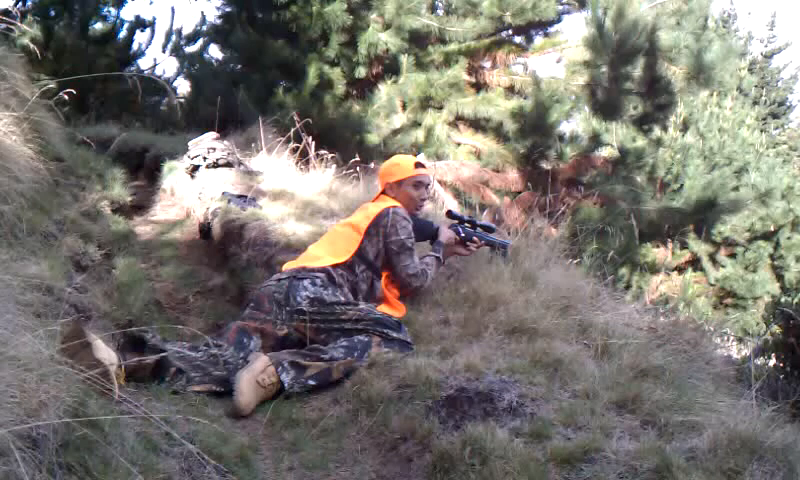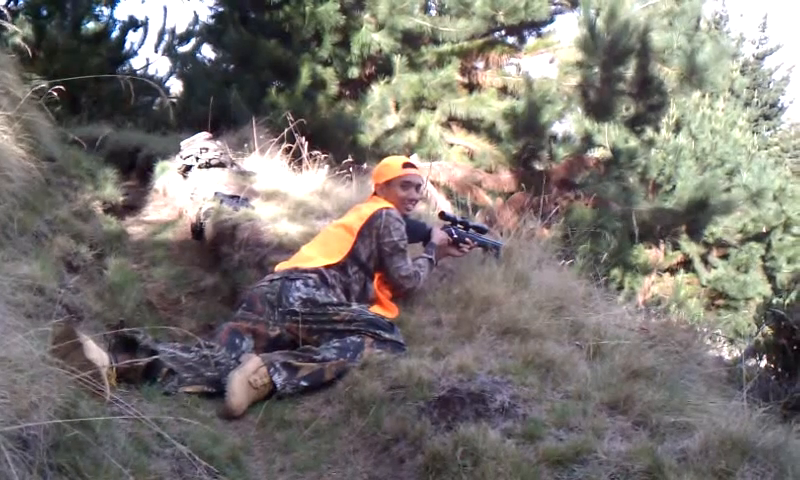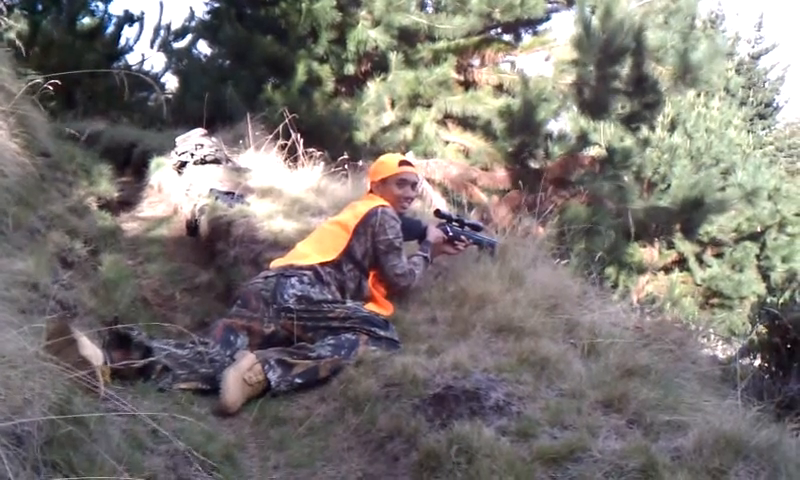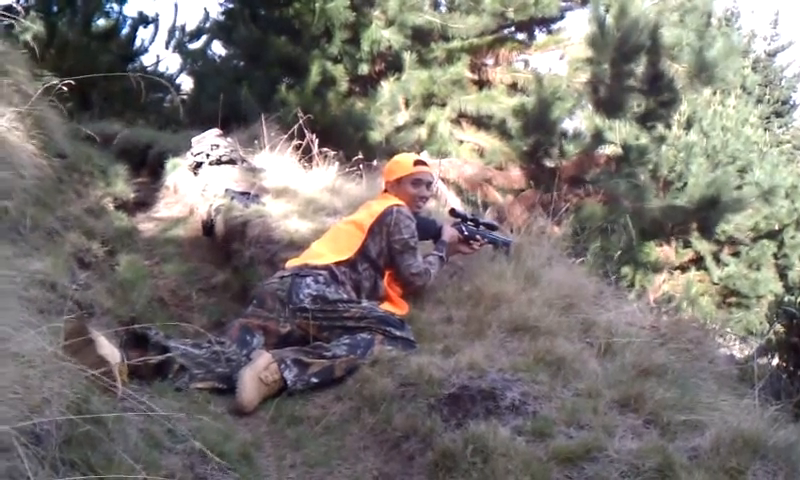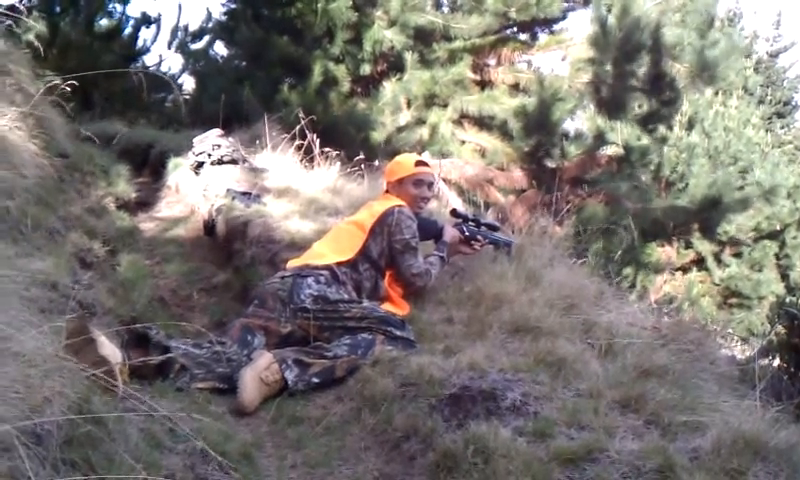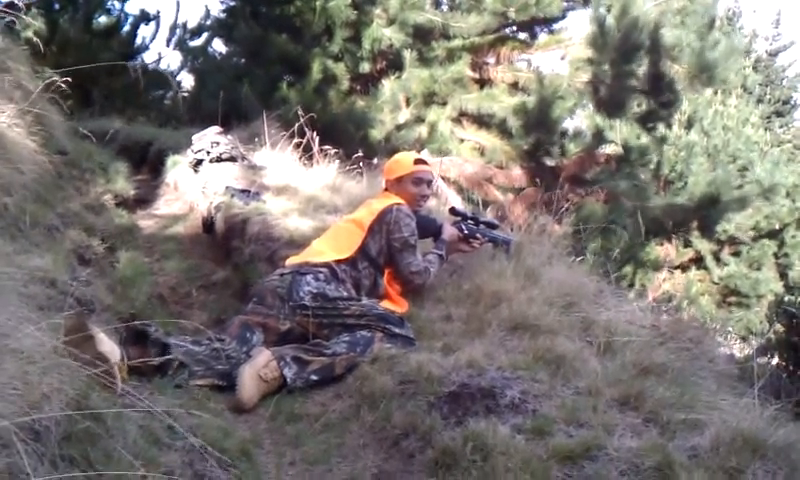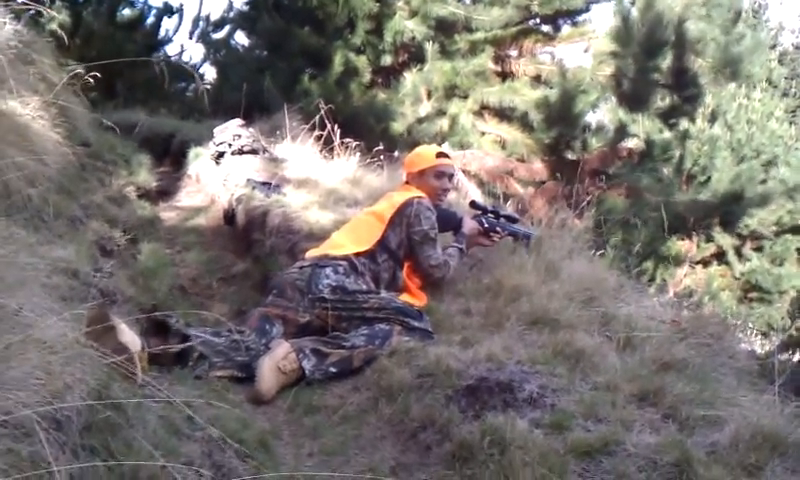
dt=0.7s
person 1, frame 1
left shoulder: (369, 213)
right shoulder: (394, 214)
left elbow: (389, 272)
right elbow: (411, 279)
left wrist: (446, 252)
right wrist: (439, 250)
left hip: (286, 286)
right hip: (316, 292)
left knee: (225, 356)
right knee: (392, 340)
left ankle: (126, 359)
right ankle: (277, 371)
person 1, frame 2
left shoulder: (362, 213)
right shoulder: (387, 215)
left elbow: (383, 273)
right elbow: (403, 280)
left wrist: (438, 254)
right wrist: (432, 251)
left hip: (277, 287)
right hip: (309, 292)
left knee: (217, 358)
right knee: (384, 340)
left ankle: (113, 360)
right ankle: (270, 373)
person 1, frame 3
left shoulder: (357, 211)
right shoulder: (382, 213)
left elbow: (377, 270)
right elbow: (398, 278)
left wrist: (433, 251)
right wrist: (427, 249)
left hip: (275, 285)
right hip: (304, 291)
left knee: (215, 353)
right knee: (378, 337)
left ankle: (113, 353)
right ankle: (265, 370)
person 1, frame 4
left shoulder: (372, 210)
right shoulder: (397, 213)
left elbow: (390, 268)
right elbow: (414, 277)
left wrist: (446, 250)
right wrist: (443, 249)
left hip: (290, 284)
right hip: (321, 290)
left knee: (232, 353)
right knee: (393, 338)
left ankle: (134, 351)
right ankle: (283, 368)
person 1, frame 5
left shoulder: (376, 210)
right shoulder: (399, 213)
left elbow: (391, 266)
right elbow: (415, 278)
left wrist: (447, 248)
right wrist: (443, 249)
left hip: (292, 284)
right hip: (323, 290)
left knee: (232, 353)
right knee: (395, 337)
left ankle: (141, 351)
right ankle: (284, 370)
person 1, frame 6
left shoulder: (373, 209)
right shoulder: (397, 212)
left elbow: (389, 265)
right elbow: (414, 276)
left wrist: (447, 247)
right wrist: (442, 247)
left hip: (290, 282)
right hip: (320, 288)
left knee: (231, 349)
right knee: (393, 336)
left ankle: (144, 348)
right ankle: (281, 365)
person 1, frame 7
left shoulder: (391, 203)
right shoulder: (418, 205)
left elbow: (406, 256)
right elbow: (433, 271)
left wrist: (464, 242)
right wrist: (461, 242)
left hip: (311, 275)
right hip: (339, 281)
left knee: (253, 341)
right knee: (412, 329)
left ankle: (168, 340)
right ankle: (300, 358)
